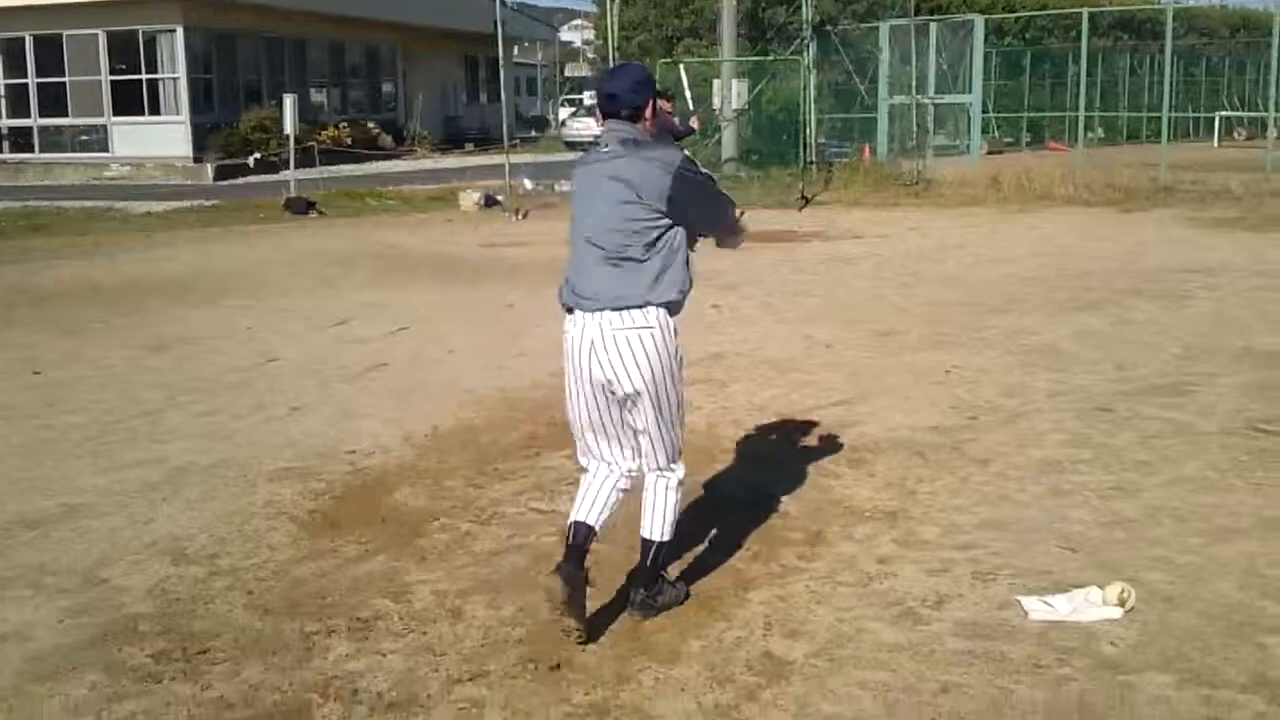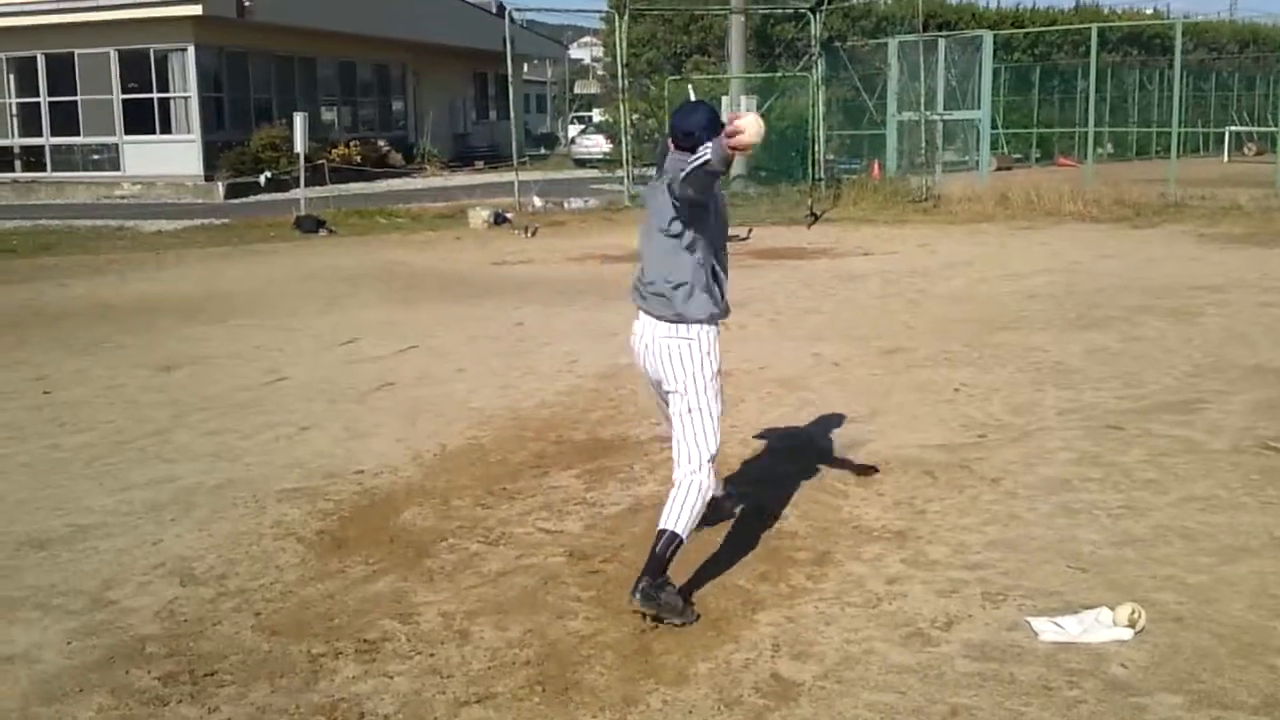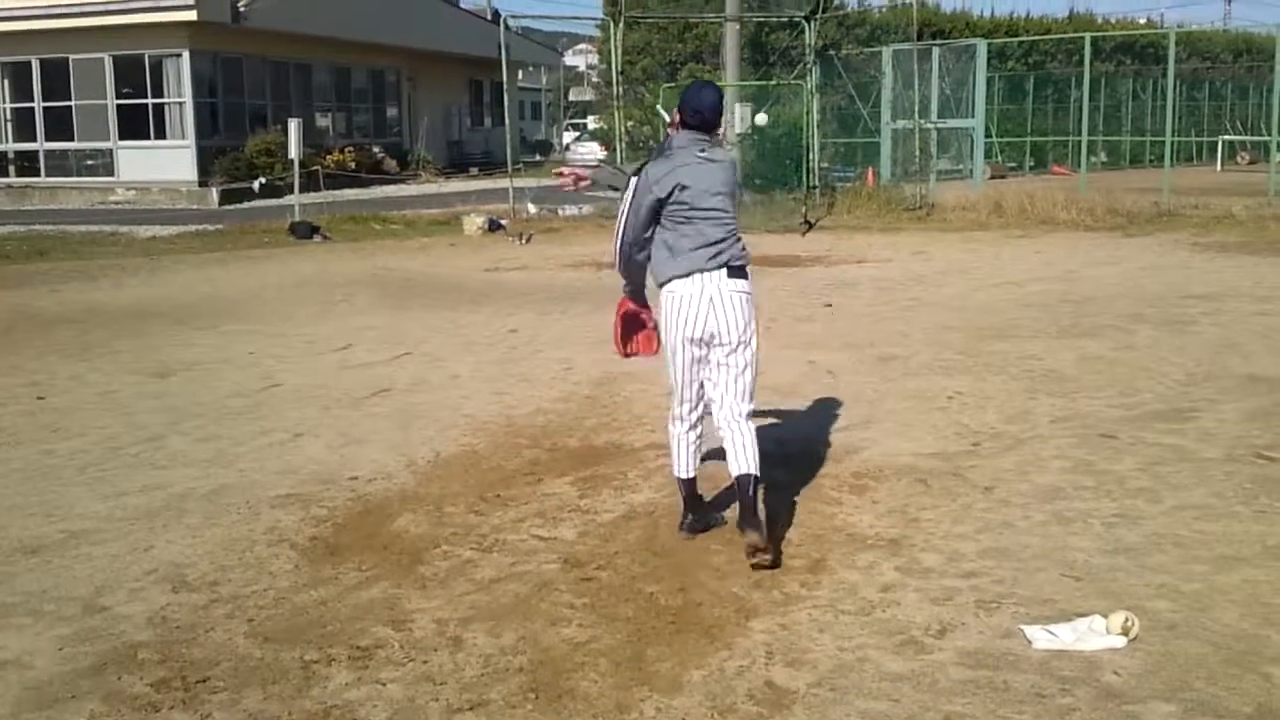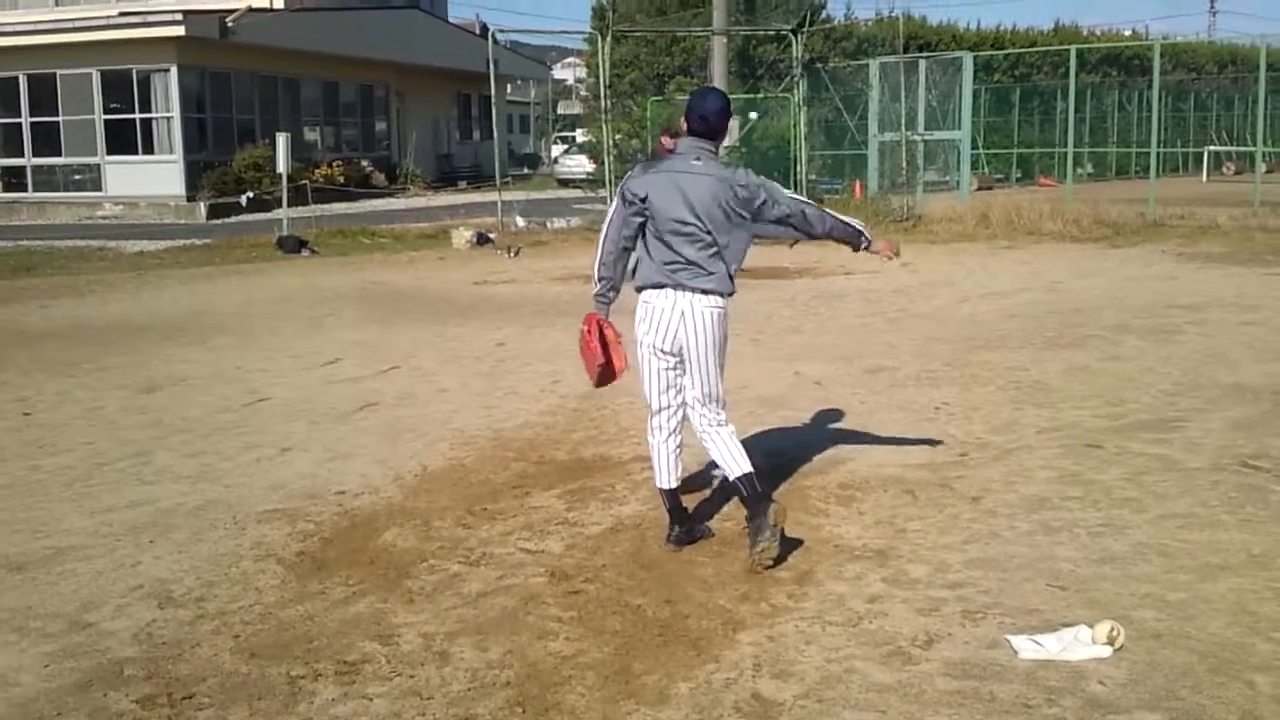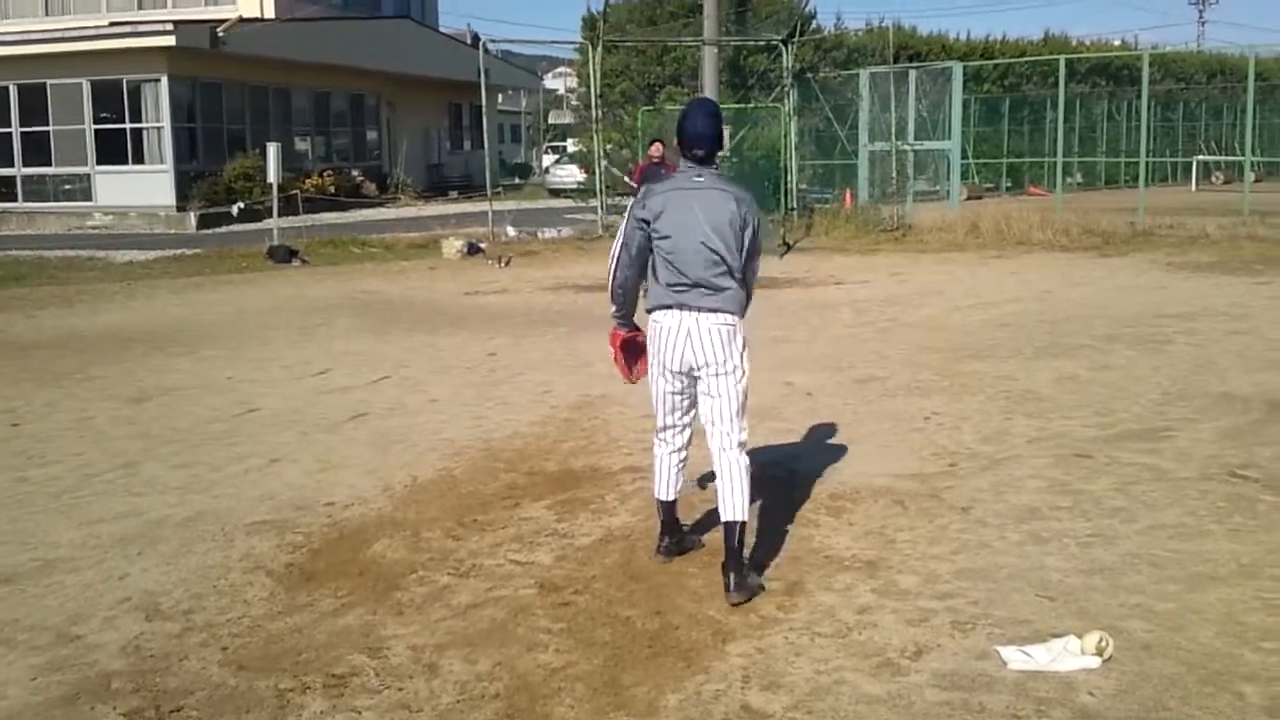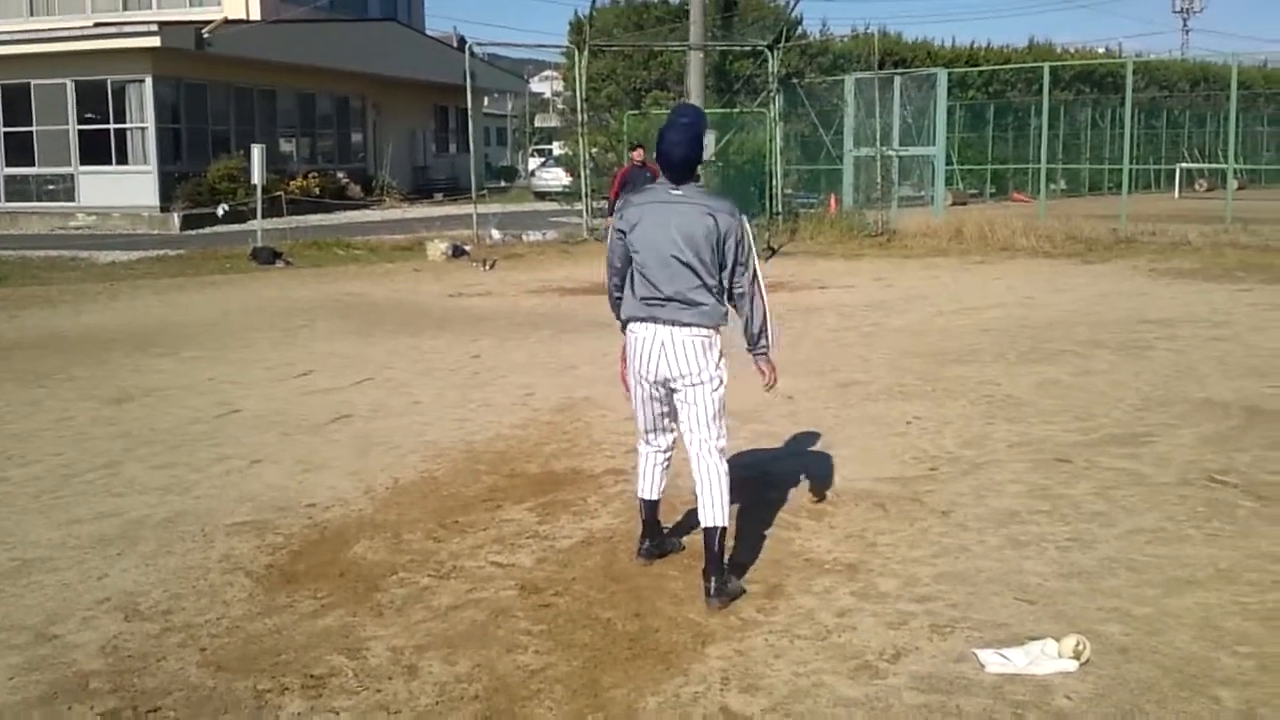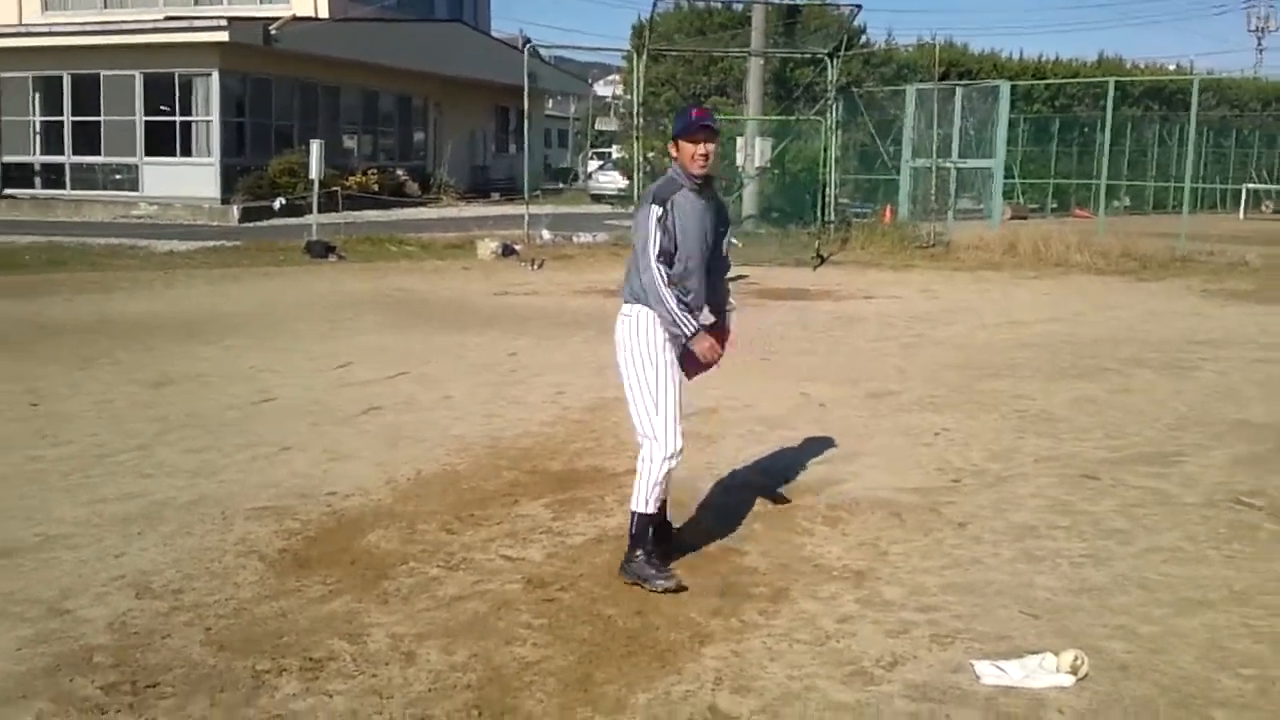
dt=0.5s
person 1, frame 1
left shoulder: (583, 170)
right shoulder: (669, 164)
right elbow: (715, 214)
right wrist: (732, 228)
left hip: (582, 331)
right hip: (643, 331)
left knee: (607, 464)
right knee: (663, 465)
left ankle: (572, 566)
right ankle: (648, 583)
person 1, frame 2
left shoulder: (659, 189)
right shoulder: (698, 190)
right elbow: (689, 174)
right wrist: (724, 148)
left hip: (647, 333)
right hip: (690, 340)
left knee: (685, 434)
right knee: (698, 464)
left ankle: (704, 504)
right ankle: (653, 580)
person 1, frame 3
left shoulder: (656, 172)
right shoulder: (726, 165)
left elbow: (630, 243)
left wrist: (635, 294)
right wrist: (594, 177)
left hip: (681, 296)
right hip: (732, 292)
left knee: (686, 412)
right knee: (734, 413)
left ankle: (694, 508)
right ankle: (750, 514)
person 1, frame 4
left shoulder: (645, 176)
right shoulder: (739, 184)
left elbow: (614, 245)
right elbow: (805, 215)
left wrist: (601, 305)
right wrist: (863, 237)
left hip: (656, 307)
right hip: (708, 309)
left knee: (663, 420)
right knee: (710, 416)
left ankle: (679, 521)
right ankle: (758, 504)
person 1, frame 5
left shoulder: (652, 197)
right shoulder: (740, 201)
left elbow: (626, 267)
right elbow: (748, 273)
left wrist: (622, 319)
left hip: (667, 327)
right hip: (721, 329)
left knee: (670, 436)
right knee: (729, 444)
left ankle: (670, 534)
right ankle: (735, 570)
person 1, frame 6
left shoulder: (629, 210)
right shoulder: (723, 214)
left elbow: (614, 281)
right elbow: (745, 285)
right wrist: (761, 349)
left hip: (643, 338)
right hip: (696, 343)
left knee: (653, 441)
right knee: (708, 455)
left ankle: (651, 535)
right ankle: (715, 575)
person 1, frame 7
left shoulder: (711, 200)
right shoulder: (663, 199)
left elbow: (715, 266)
right elbow: (655, 276)
left wrist: (722, 314)
right wrist: (696, 332)
left hip: (670, 328)
right hip: (648, 326)
left knee: (659, 438)
right knee: (664, 441)
left ankle: (658, 534)
right ankle: (638, 554)
